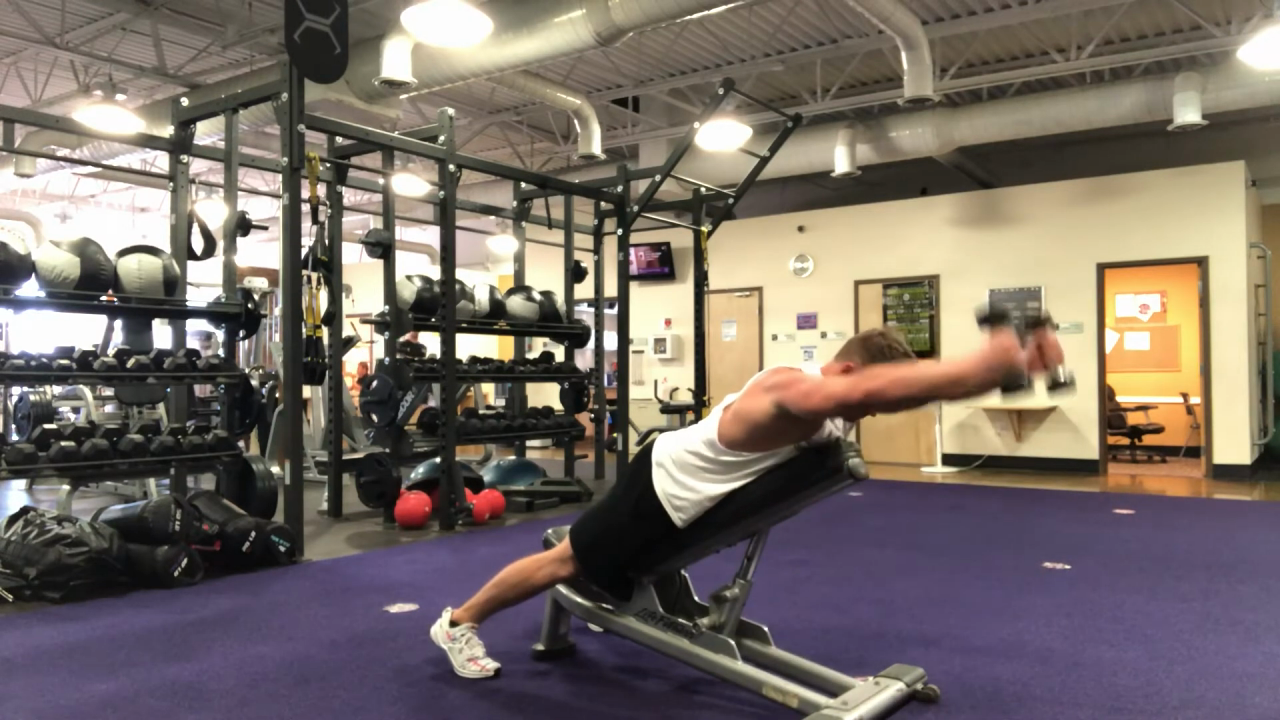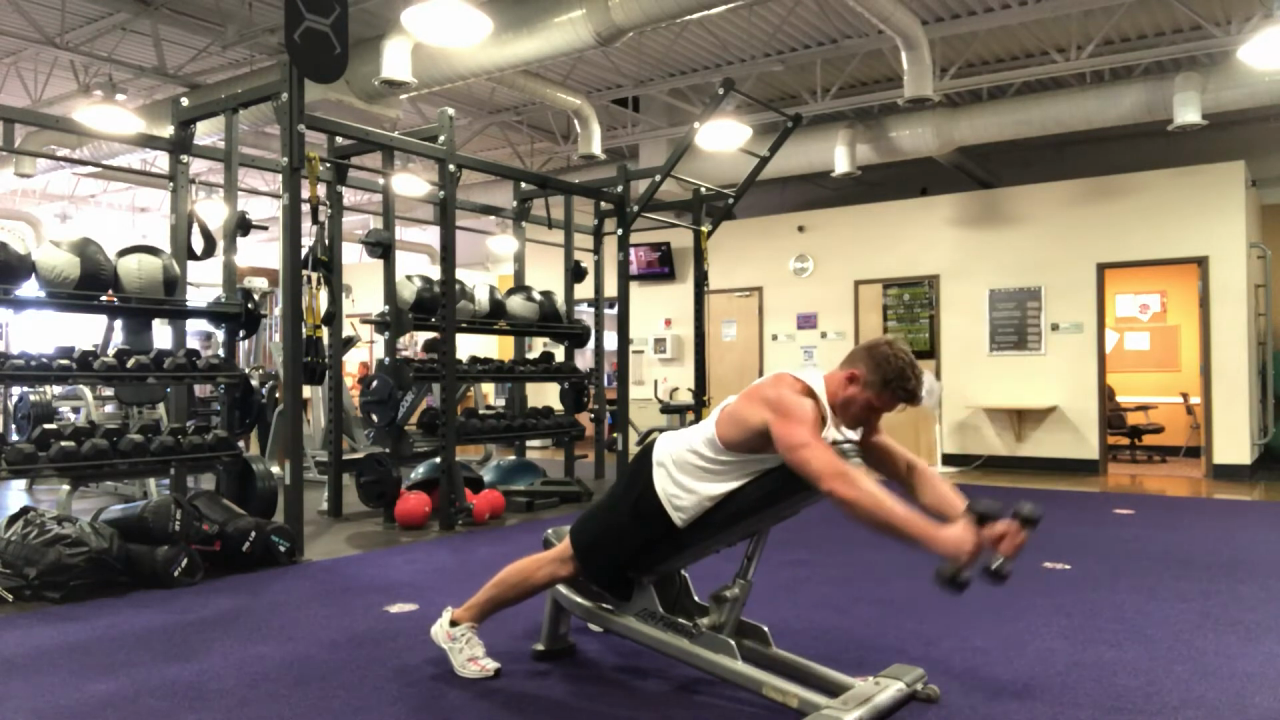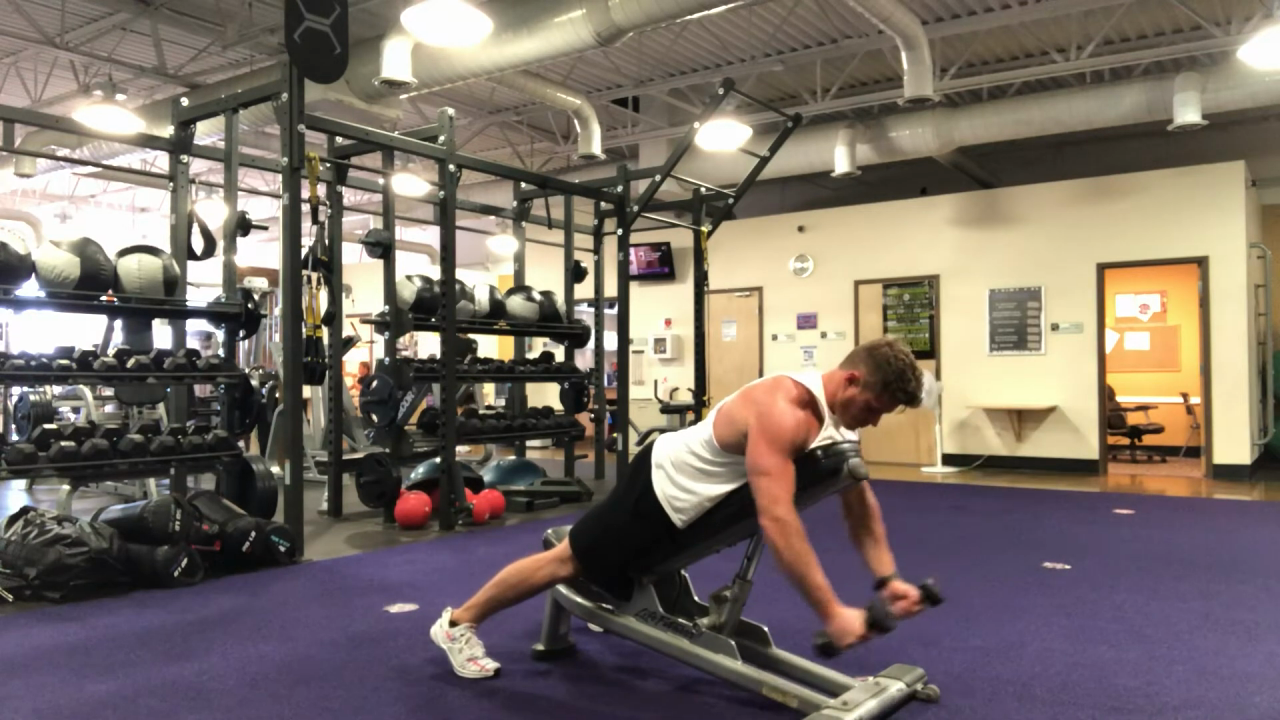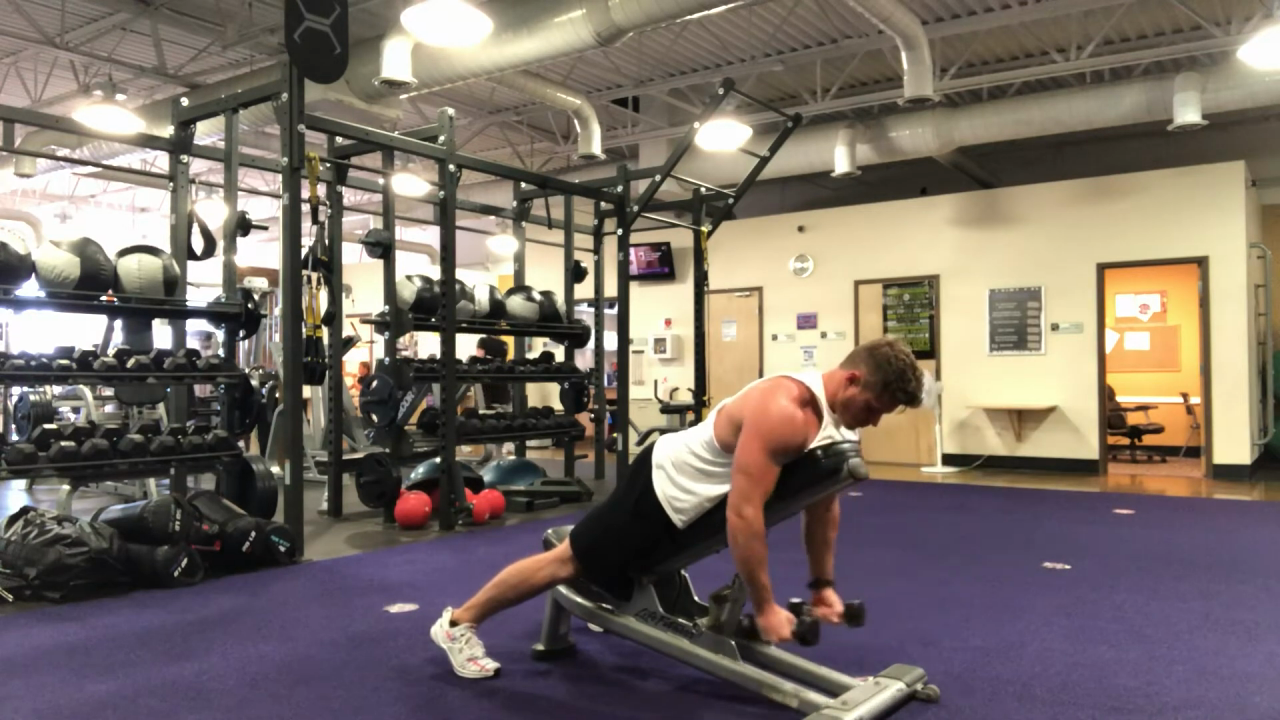
dt=0.4s
person 1, frame 1
left shoulder: (835, 398)
right shoulder: (793, 390)
left elbow: (915, 392)
right elbow: (875, 392)
left wrist: (1020, 363)
right wrist: (986, 360)
left hip: (693, 501)
right hip: (661, 489)
left knee: (608, 561)
right knee: (569, 560)
right ankle: (459, 623)
person 1, frame 2
left shoulder: (849, 408)
right shoulder: (790, 402)
left elbow: (909, 469)
right elbow: (838, 482)
left wrist: (974, 524)
right wrist: (935, 534)
left hip: (698, 500)
right hip: (663, 485)
left knee: (615, 563)
right knee: (570, 559)
right ankle: (459, 623)
person 1, frame 3
left shoulder: (837, 411)
right shoulder: (785, 410)
left elbow: (859, 500)
right elbow: (777, 517)
left wrist: (887, 579)
right wrist: (831, 612)
left hip: (693, 502)
right hip: (663, 490)
right knee: (569, 560)
right ankle: (458, 623)
person 1, frame 4
left shoulder: (833, 412)
right shoulder: (785, 410)
left elbow: (822, 501)
right elbow: (743, 512)
left wrist: (822, 583)
right wrist: (764, 607)
left hip: (691, 502)
right hip: (663, 491)
right knee: (568, 561)
right ankle: (459, 622)
